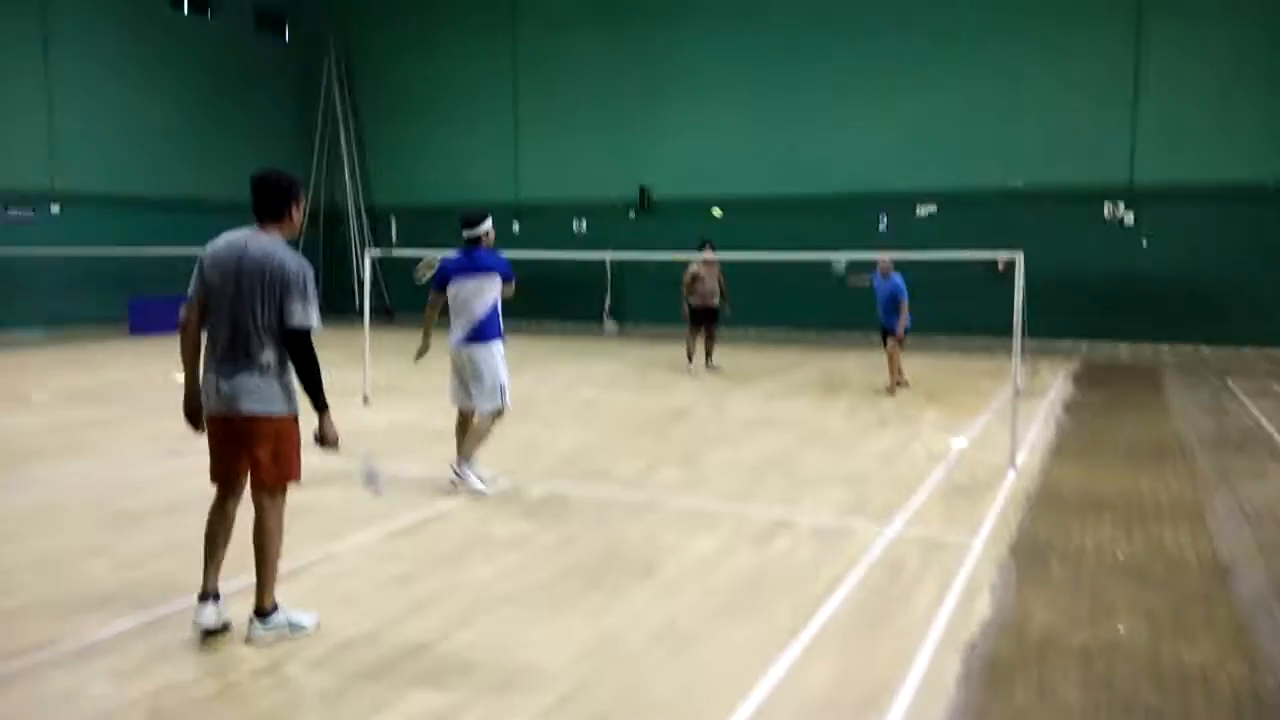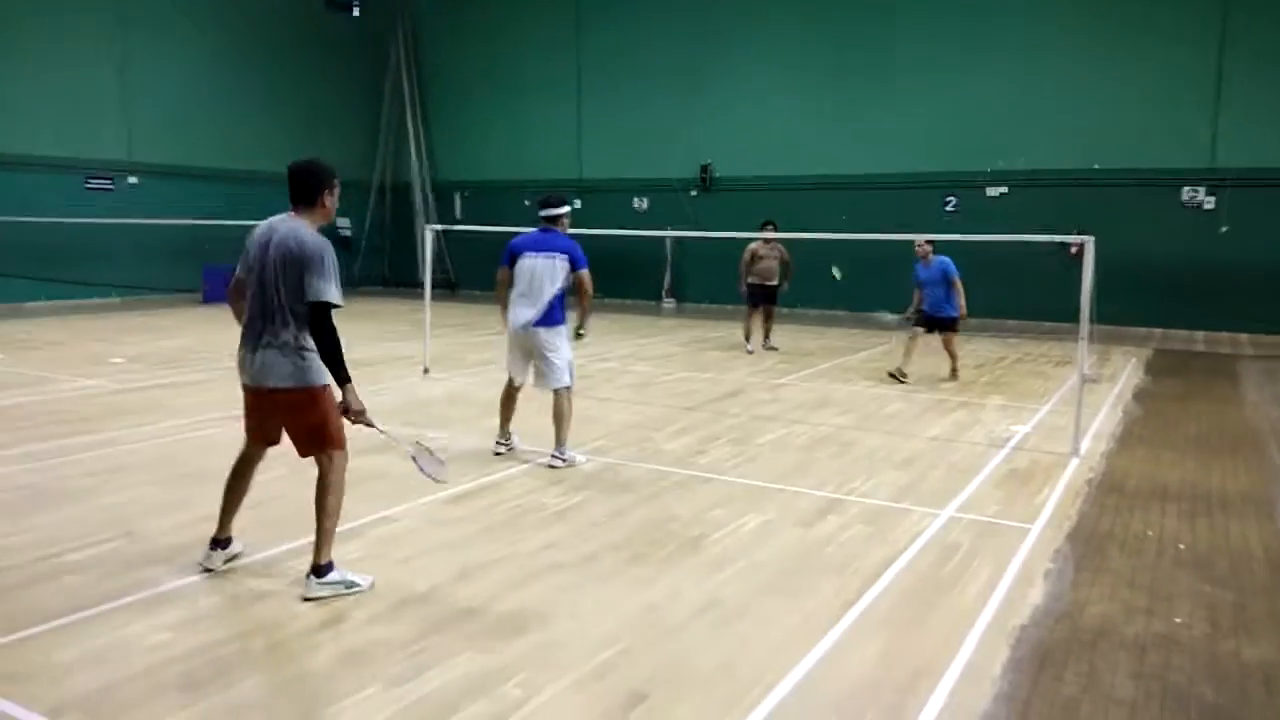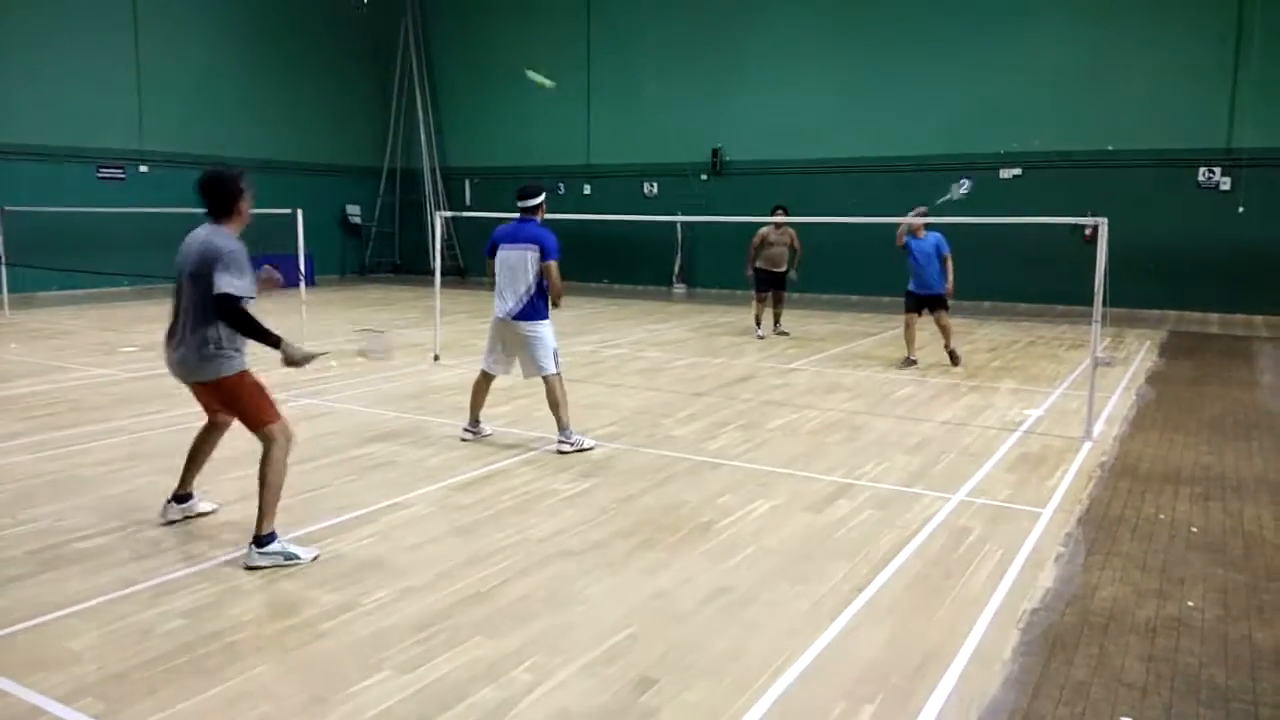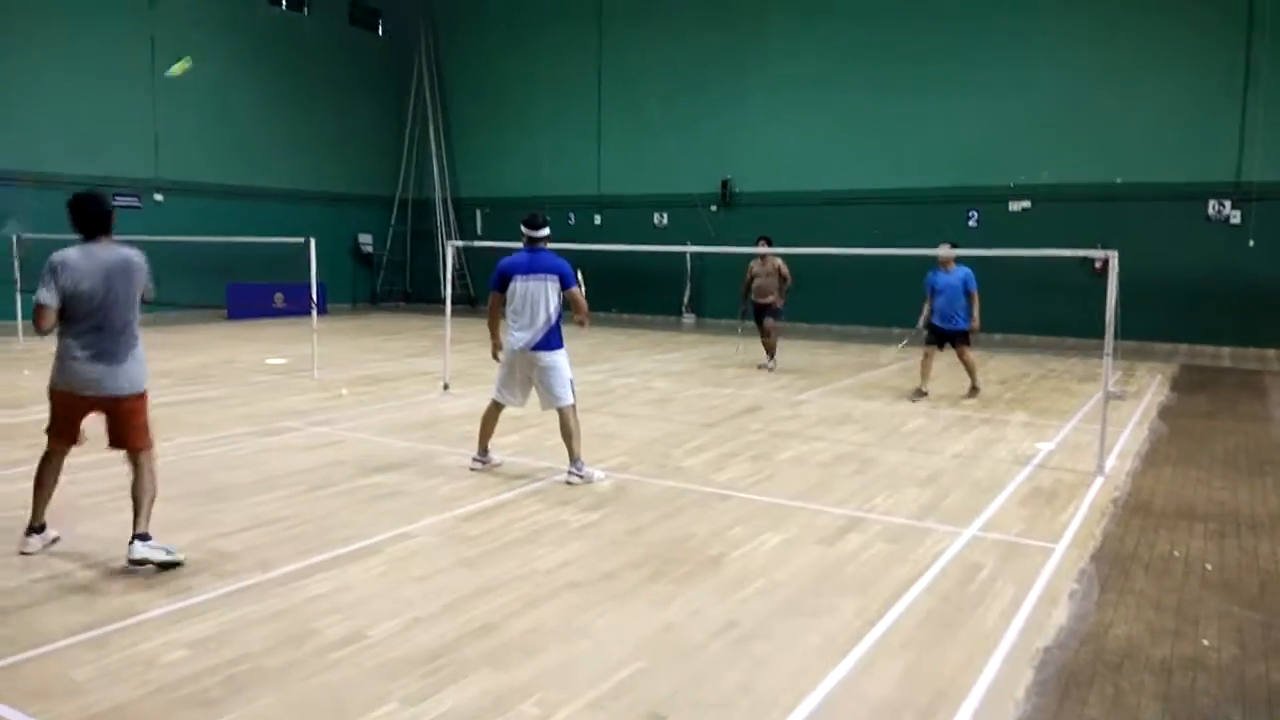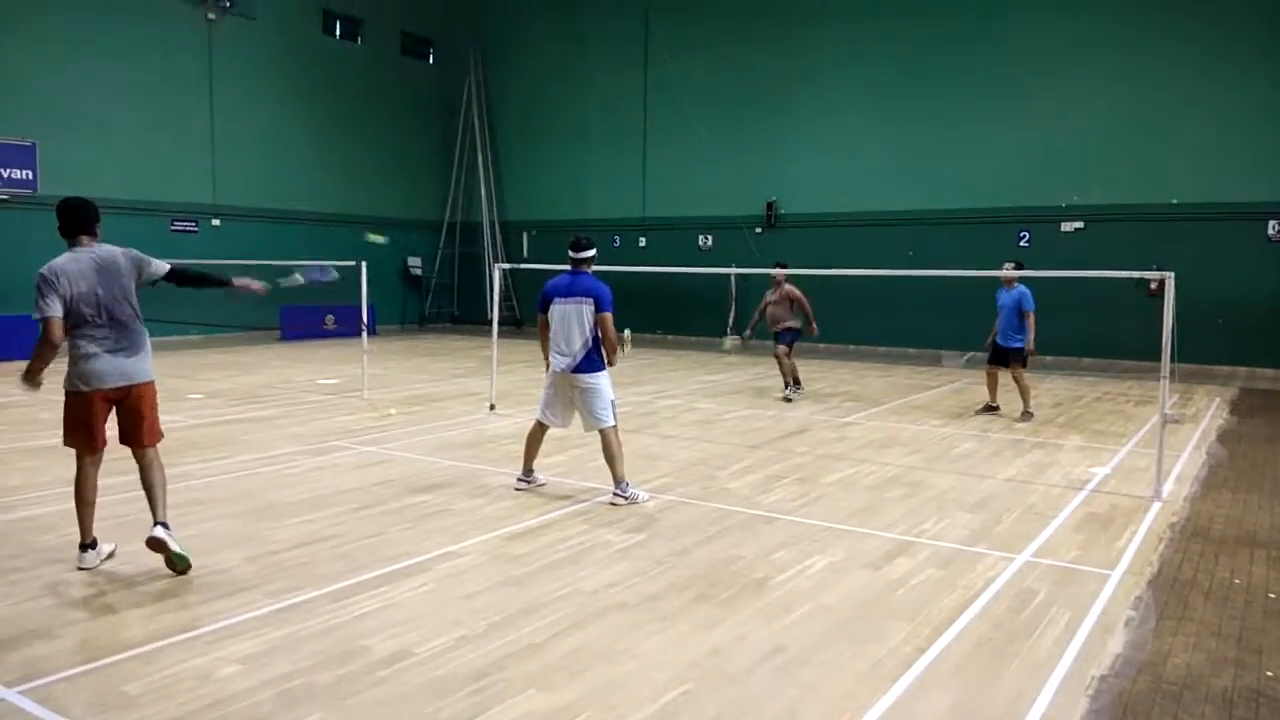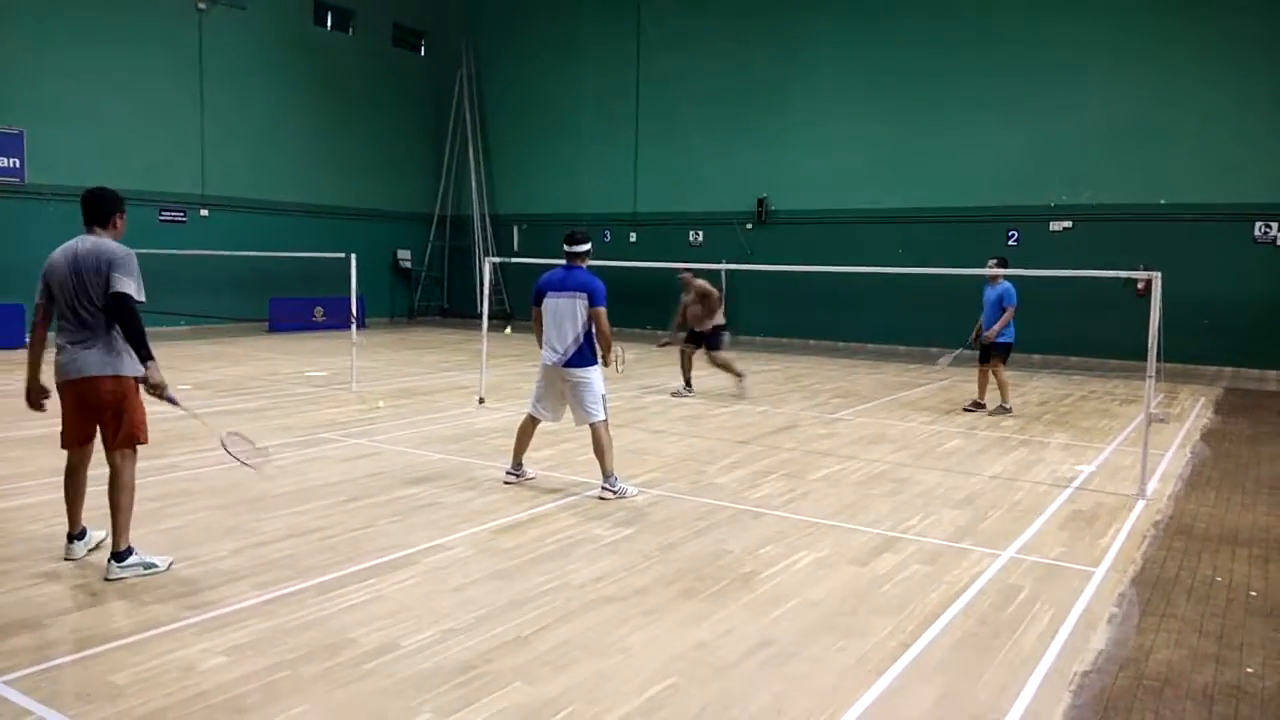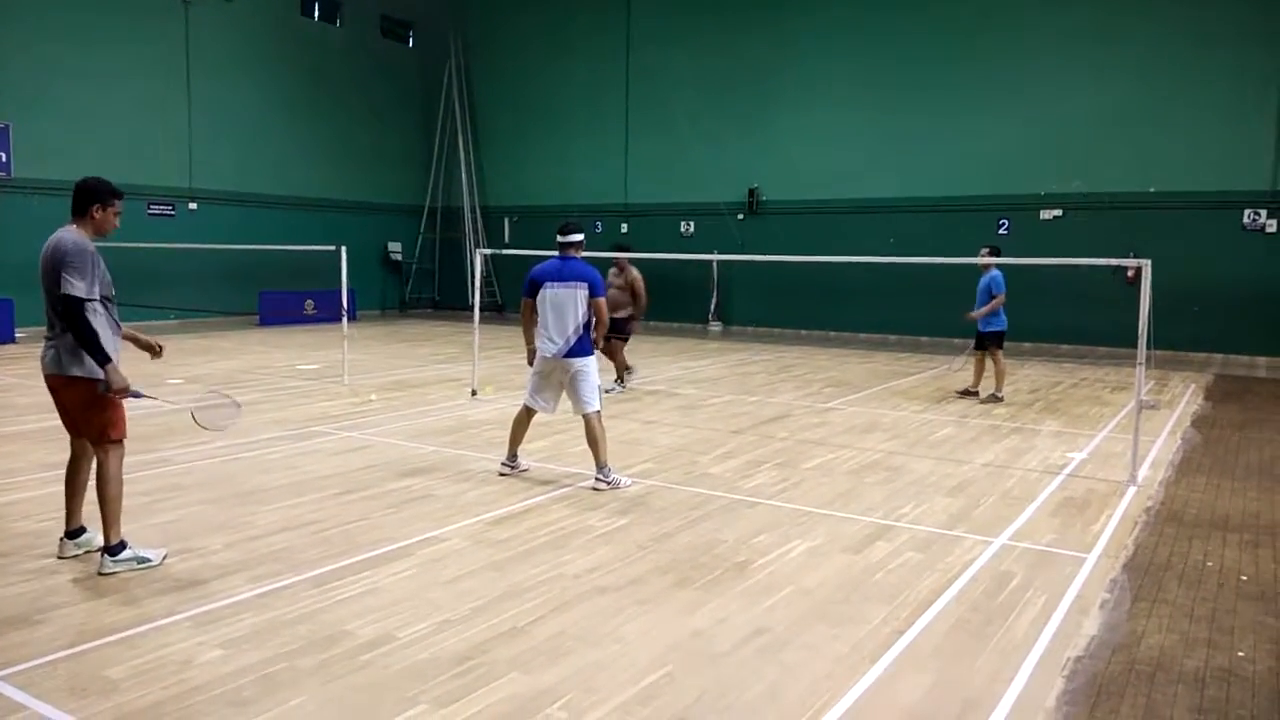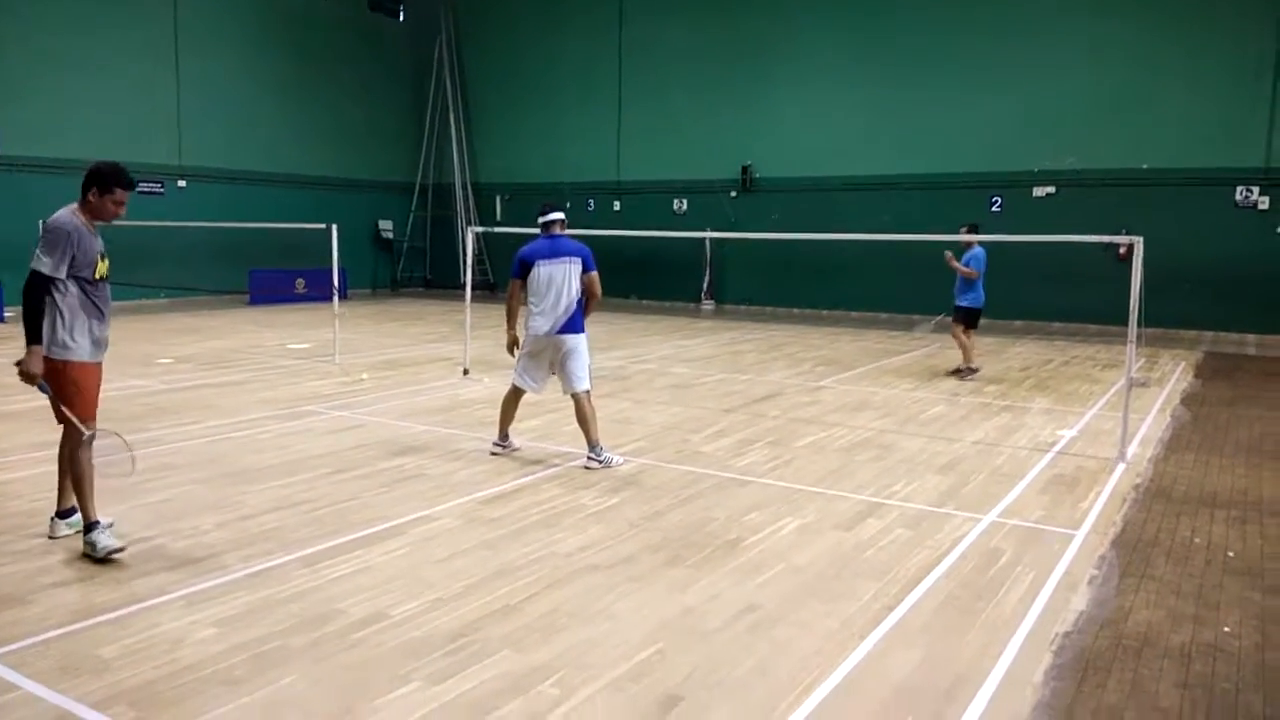
dt=0.5s
person 1, frame 1
left shoulder: (216, 249)
right shoulder: (292, 265)
left elbow: (190, 324)
right elbow: (300, 348)
left wrist: (192, 389)
right wrist: (323, 414)
left hip: (218, 396)
right hip: (267, 402)
left knee: (225, 496)
right knee: (269, 501)
left ankle: (208, 602)
right ankle: (266, 613)
person 1, frame 2
left shoulder: (262, 231)
right shoulder: (316, 247)
left elbow: (236, 294)
right elbow: (321, 323)
right wrist: (347, 387)
left hip: (255, 365)
right hip: (296, 372)
left knee: (253, 450)
right knee: (333, 460)
left ankle: (220, 543)
right ankle: (321, 571)
person 1, frame 3
left shoulder: (195, 240)
right shoulder: (229, 251)
right elbow: (228, 309)
left wrist: (252, 284)
right wrist: (281, 345)
left hip: (184, 357)
right hip: (216, 363)
left knee: (221, 419)
right knee: (277, 437)
left ankle: (180, 499)
right ankle: (265, 542)
person 1, frame 4
left shoulder: (62, 263)
right shoulder: (136, 262)
left elbow: (43, 324)
left wrist: (71, 313)
left hip: (72, 377)
right hip: (124, 379)
left knee: (56, 449)
right knee: (142, 458)
left ankle: (36, 530)
right ankle: (141, 539)
person 1, frame 5
left shoulder: (52, 273)
right shoulder: (124, 258)
left elbow: (52, 337)
right elbow: (180, 276)
left wrist: (33, 373)
right wrist: (233, 282)
left hip: (89, 377)
right hip: (135, 372)
left knee: (88, 460)
right knee: (147, 454)
left ankle: (89, 547)
right ankle: (159, 526)
person 1, frame 6
left shoulder: (56, 259)
right shoulder: (119, 255)
left elbow: (40, 323)
right elbow: (123, 312)
left wrist: (33, 379)
right wrist: (149, 362)
left hip: (70, 370)
right hip: (112, 371)
left knee: (78, 455)
right knee: (123, 459)
left ankle: (77, 537)
right ankle: (122, 555)
person 1, frame 7
left shoulder: (63, 243)
right shoulder: (78, 248)
right elbow: (75, 315)
left wrist: (134, 338)
right wrist: (110, 367)
left hip: (64, 366)
right hip: (85, 370)
left knee: (83, 448)
right knee: (110, 451)
left ankle: (74, 534)
right ankle: (115, 550)
person 1, frame 8
left shoulder: (90, 231)
right shoulder: (64, 228)
right elbow: (35, 289)
right wrist: (34, 350)
left hip: (87, 348)
right hip: (67, 350)
left knee: (76, 431)
right knee: (81, 432)
left ankle: (65, 514)
right ankle: (92, 529)
person 2, frame 1
left shoulder: (447, 266)
right shoulder: (498, 263)
left elbow: (433, 307)
right elbow: (509, 292)
left wrist: (426, 339)
left hip: (459, 346)
right hip: (485, 346)
left knee: (466, 408)
right knee: (493, 408)
left ankle: (464, 465)
right ankle: (464, 464)
person 2, frame 2
left shoulder: (517, 244)
right shoulder: (570, 247)
left elbow: (502, 283)
right elbow: (586, 290)
left wrist: (506, 315)
right wrist: (582, 322)
left hip: (518, 324)
right hip: (550, 328)
left knee: (513, 383)
right knee: (562, 389)
left ankle: (503, 438)
right ankle: (560, 452)
person 2, frame 3
left shoulder: (499, 233)
right shoulder: (544, 237)
left elbow: (491, 272)
right elbow: (553, 282)
right wrist: (556, 299)
left hip: (502, 316)
right hip: (533, 319)
left knee: (487, 372)
right knee: (551, 375)
left ankle: (472, 425)
right ankle: (566, 436)
person 2, frame 4
left shoulder: (506, 265)
right shoulder: (560, 266)
left elbow: (494, 307)
right elbow: (581, 306)
left wrist: (495, 338)
right wrist: (582, 318)
left hip: (515, 347)
right hip: (548, 350)
left knee: (497, 401)
right knee: (566, 407)
left ankle: (481, 455)
right ankle: (577, 468)
person 2, frame 5
left shoulder: (551, 287)
right shoulder: (598, 289)
left elbow: (543, 328)
right elbow: (608, 333)
right wrist: (611, 356)
left hip: (558, 368)
right hip: (590, 370)
left knee: (541, 422)
right knee: (608, 428)
left ankle: (526, 475)
right ankle: (621, 489)
person 2, frame 6
left shoulder: (545, 281)
right shoulder: (592, 284)
left elbow: (537, 322)
right elbow: (602, 328)
right wrist: (606, 353)
left hip: (551, 362)
right hip: (582, 365)
left knee: (533, 416)
right knee: (599, 423)
left ankle: (515, 469)
right ankle: (609, 483)
person 2, frame 7
left shoulder: (538, 272)
right shoulder: (590, 274)
left elbow: (526, 314)
right elbow: (602, 318)
left wrist: (530, 345)
right wrist: (597, 339)
left hip: (546, 354)
right hip: (580, 355)
left knee: (529, 407)
right knee: (591, 414)
left ankle: (510, 460)
right ankle: (603, 474)
person 2, frame 8
left shoulder: (525, 253)
right shoulder: (581, 251)
left elbow: (513, 296)
right elbow: (595, 293)
left wrist: (511, 331)
left hip: (536, 333)
right hip: (571, 333)
left knee: (517, 387)
right knee: (580, 393)
left ankle: (502, 440)
right ankle: (595, 453)
